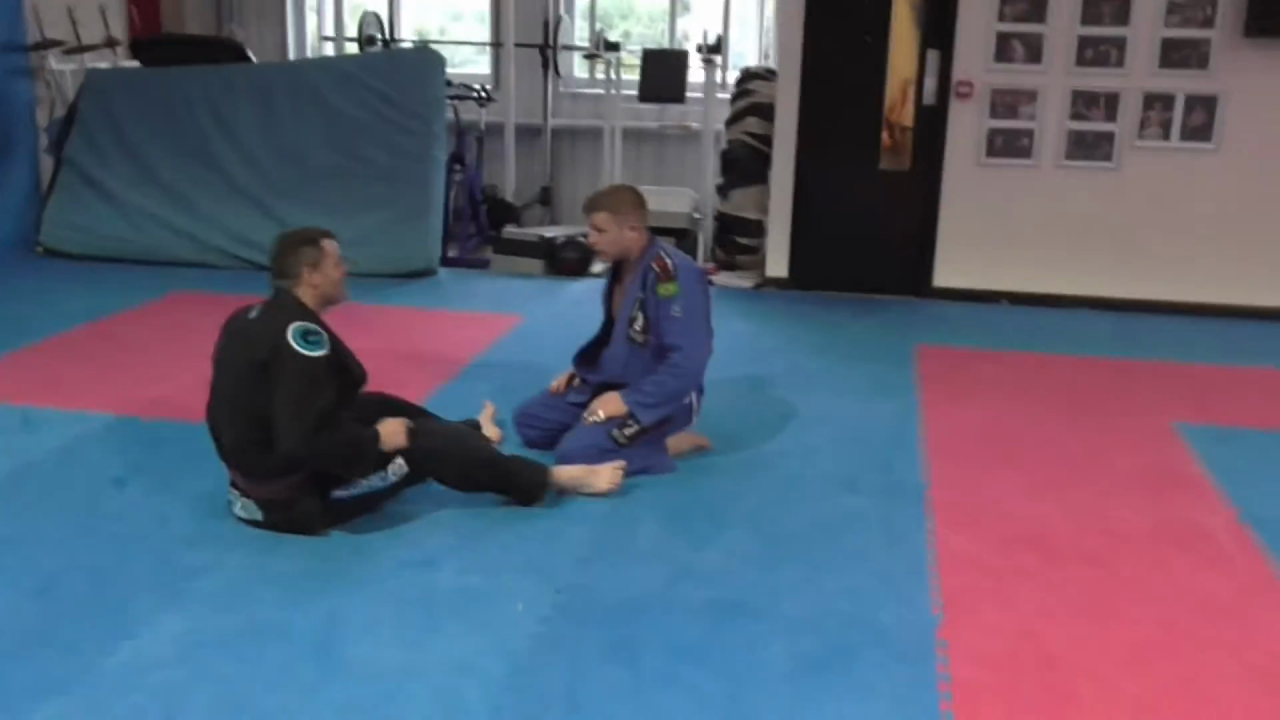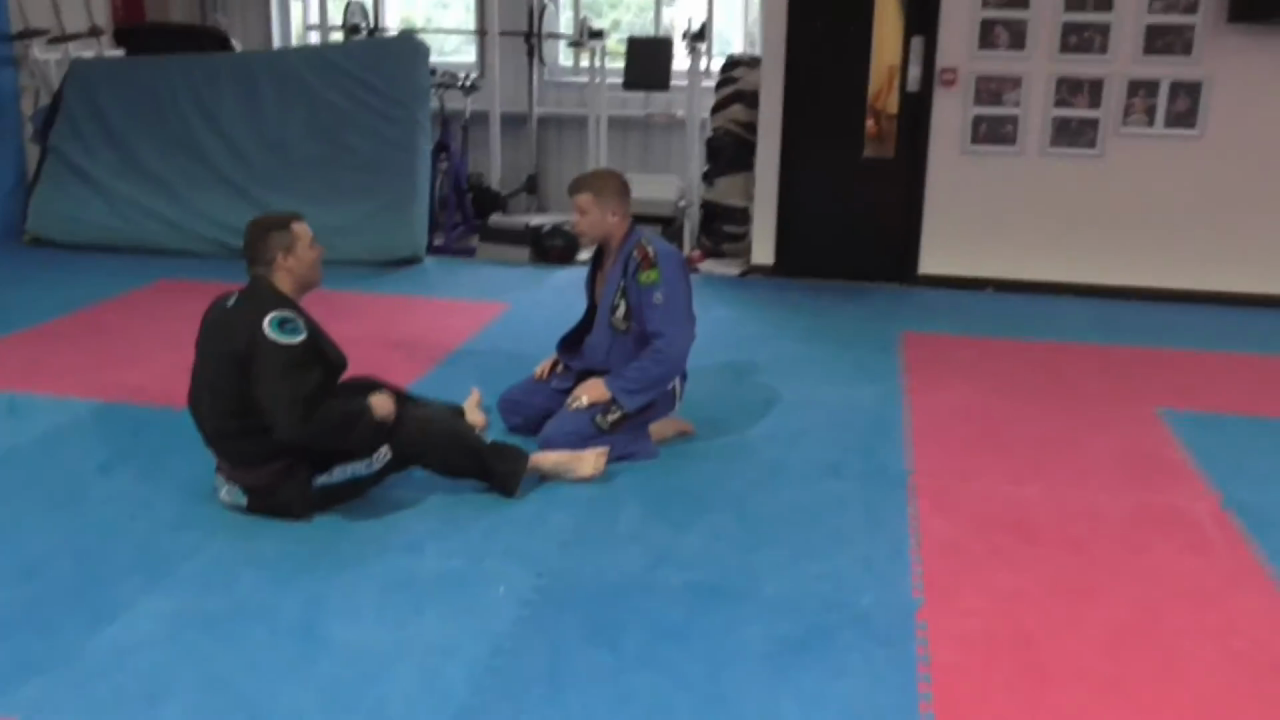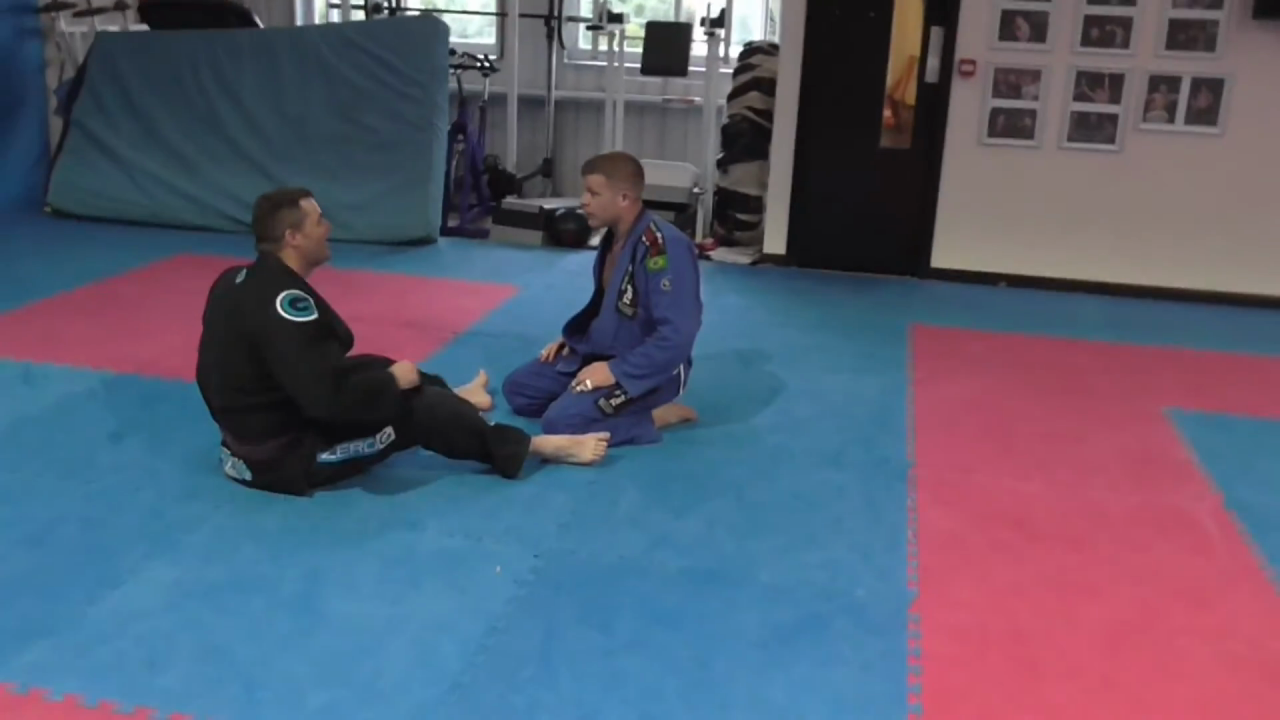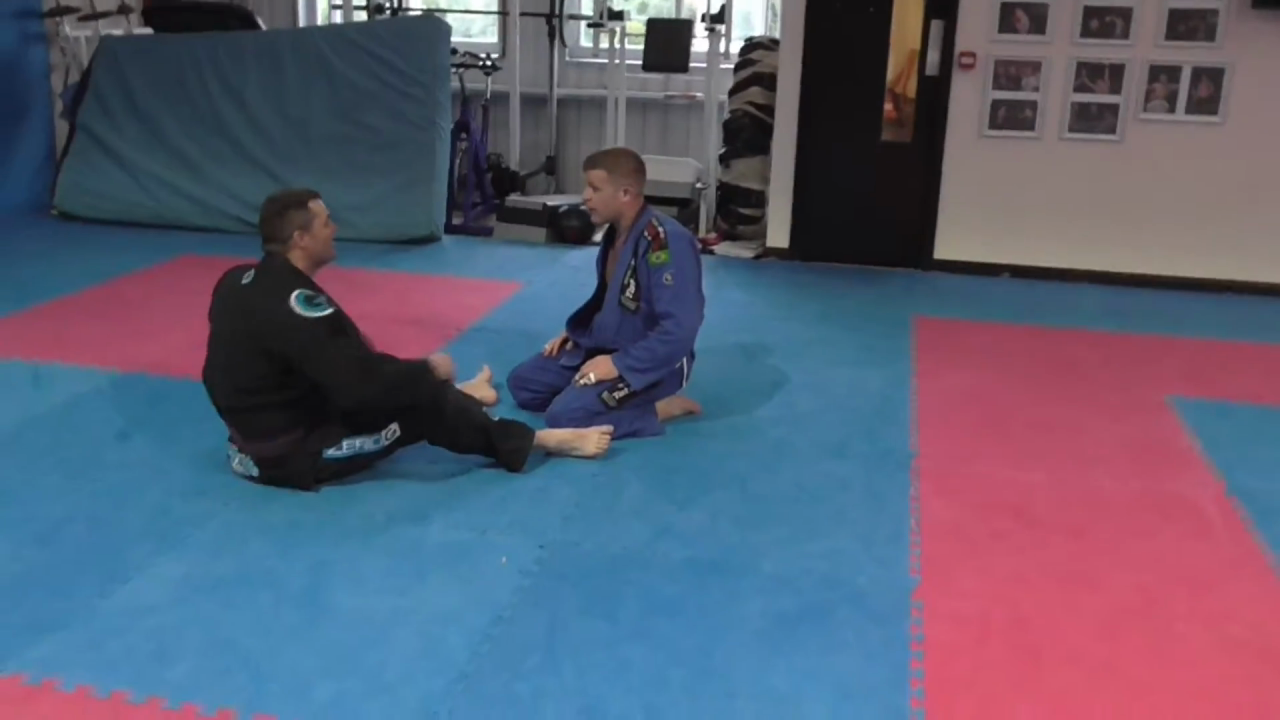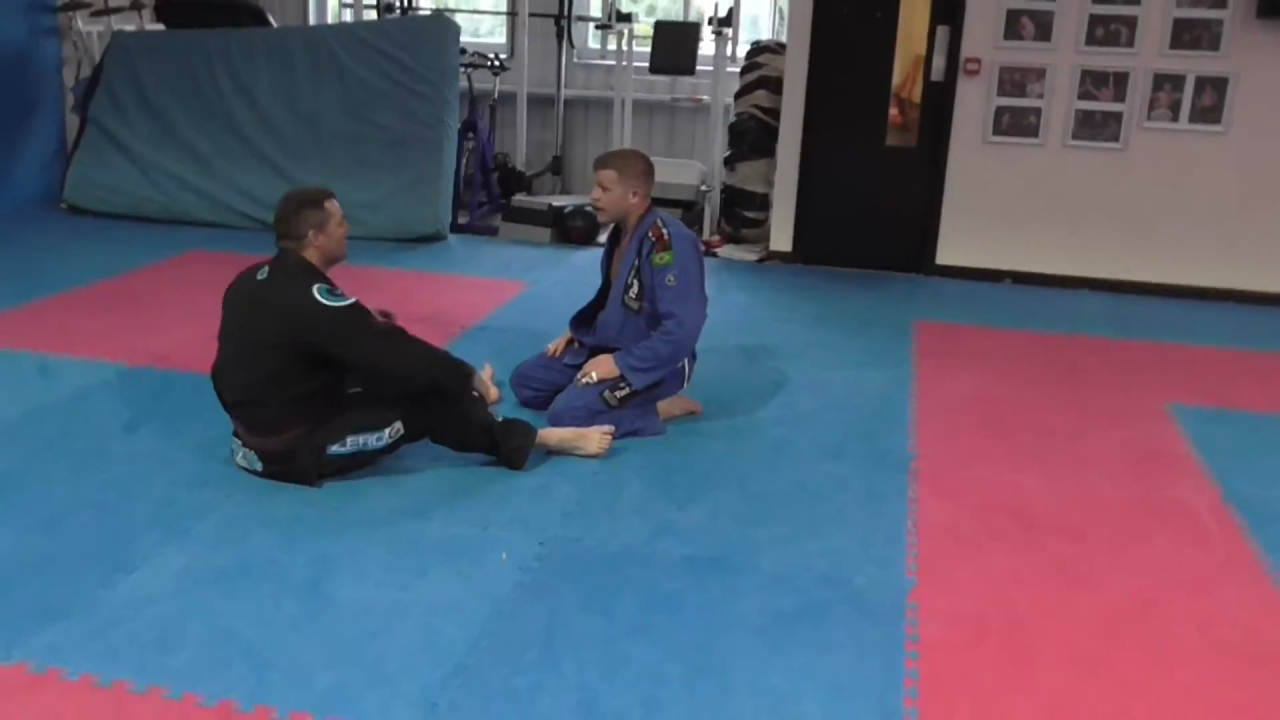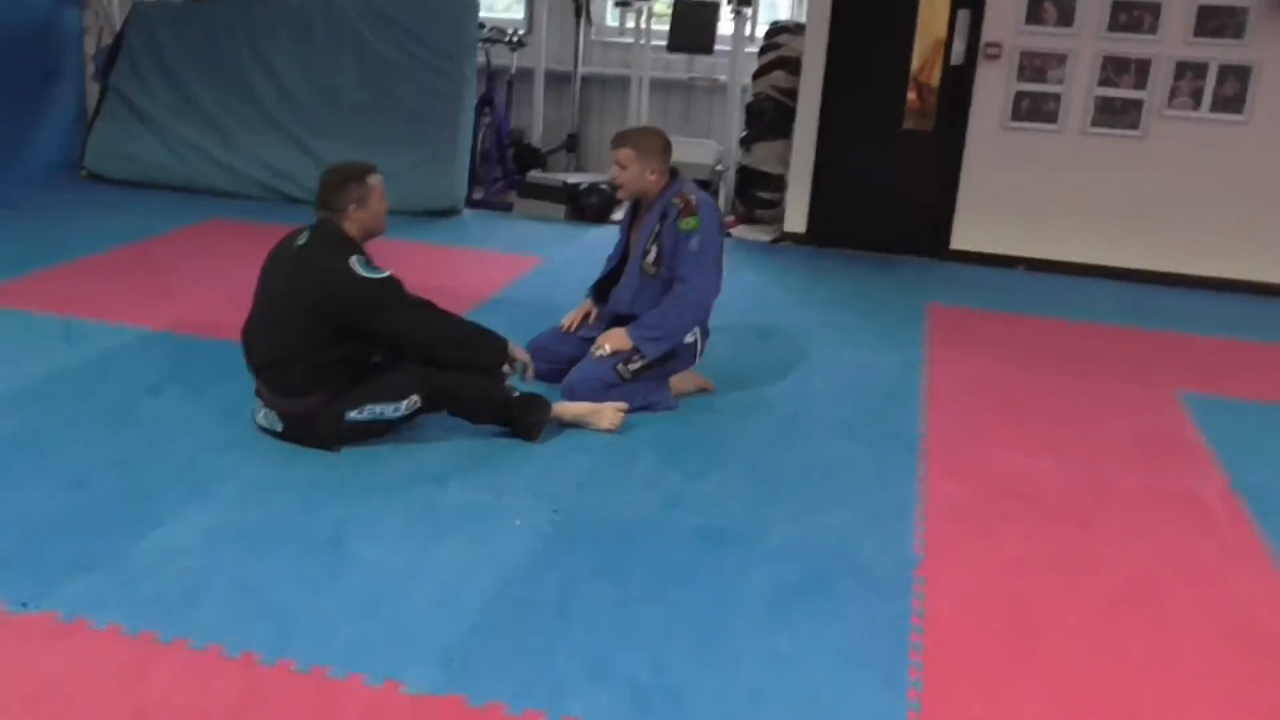
dt=0.2s
person 1, frame 1
left shoulder: (250, 319)
right shoulder: (300, 336)
right elbow: (308, 441)
right wrist: (376, 441)
left hip: (258, 475)
right hip: (295, 494)
left knee: (377, 407)
right knee: (430, 445)
left ankle: (472, 433)
right ankle: (551, 478)
person 1, frame 2
left shoulder: (230, 306)
right shoulder: (277, 325)
right elbow: (302, 425)
right wrist: (368, 413)
left hip: (245, 456)
right hip: (280, 479)
left knee: (366, 391)
right knee: (414, 430)
left ankle: (456, 418)
right ankle: (534, 463)
person 1, frame 3
left shoulder: (236, 281)
right shoulder: (286, 303)
right elbow: (330, 400)
right wrist: (393, 382)
left hip: (250, 432)
right hip: (284, 455)
left knee: (371, 368)
right knee: (419, 410)
left ankle: (455, 398)
right ankle: (537, 447)
person 1, frame 4
left shoulder: (238, 281)
right shoulder: (295, 302)
right elbow: (360, 385)
right wrist: (430, 370)
left hip: (256, 430)
right hip: (292, 451)
left knee: (378, 369)
right knee: (425, 407)
left ankle: (460, 396)
right ankle: (540, 440)
person 1, frame 5
left shoulder: (254, 279)
right shoulder: (312, 299)
right elbow: (393, 352)
right wrist: (465, 374)
left hip: (259, 427)
right hip: (295, 448)
right knee: (426, 406)
left ankle: (464, 393)
right ankle: (540, 439)
person 1, frame 6
left shoulder: (299, 244)
right shoulder: (345, 271)
right elbow: (426, 326)
right wrist: (504, 350)
left hip: (283, 391)
right hip: (314, 413)
left knee: (408, 342)
right knee: (439, 380)
left ankle: (488, 367)
right ankle: (555, 412)
person 2, frame 1
left shoulder: (676, 275)
right shoulder: (622, 266)
left elbow: (687, 363)
left wrist: (629, 400)
right wrist: (581, 366)
left hip: (658, 399)
right hip: (610, 383)
left knee: (575, 453)
right knee: (529, 420)
left ankle: (670, 443)
right ankle: (633, 434)
person 2, frame 2
left shoulder: (658, 261)
right shoulder: (605, 253)
left elbow: (670, 350)
left wrist: (612, 386)
right wrist: (564, 353)
left hip: (641, 385)
right hip: (594, 369)
left knee: (558, 439)
right knee: (513, 406)
left ankle: (654, 429)
right ankle: (617, 420)
person 2, frame 3
left shoulder: (665, 248)
right shoulder: (614, 237)
left elbow: (677, 336)
left wrist: (617, 371)
right wrist: (571, 336)
left hip: (646, 370)
left knee: (561, 422)
right knee: (517, 388)
left ankle: (657, 415)
right ankle: (625, 405)
person 2, frame 4
left shoulder: (667, 242)
right shoulder: (616, 232)
left elbow: (679, 329)
left wrist: (619, 364)
right wrist: (575, 331)
left hip: (648, 364)
left knee: (565, 416)
right knee: (522, 382)
left ankle: (661, 407)
right ankle: (627, 398)
person 2, frame 5
left shoulder: (671, 243)
right shoulder: (621, 232)
left elbow: (682, 330)
left wrist: (621, 363)
right wrist: (578, 330)
left hip: (651, 363)
right hip: (606, 346)
left knee: (566, 415)
right knee: (524, 381)
left ankle: (662, 407)
right ankle: (630, 397)
person 2, frame 6
left shoulder: (694, 210)
right shoulder: (642, 202)
left elbow: (694, 295)
left wrist: (635, 334)
right wrist: (595, 299)
left hip: (666, 335)
right hip: (621, 319)
left knee: (581, 387)
right knee: (540, 353)
left ankle: (674, 383)
right ankle: (639, 371)
